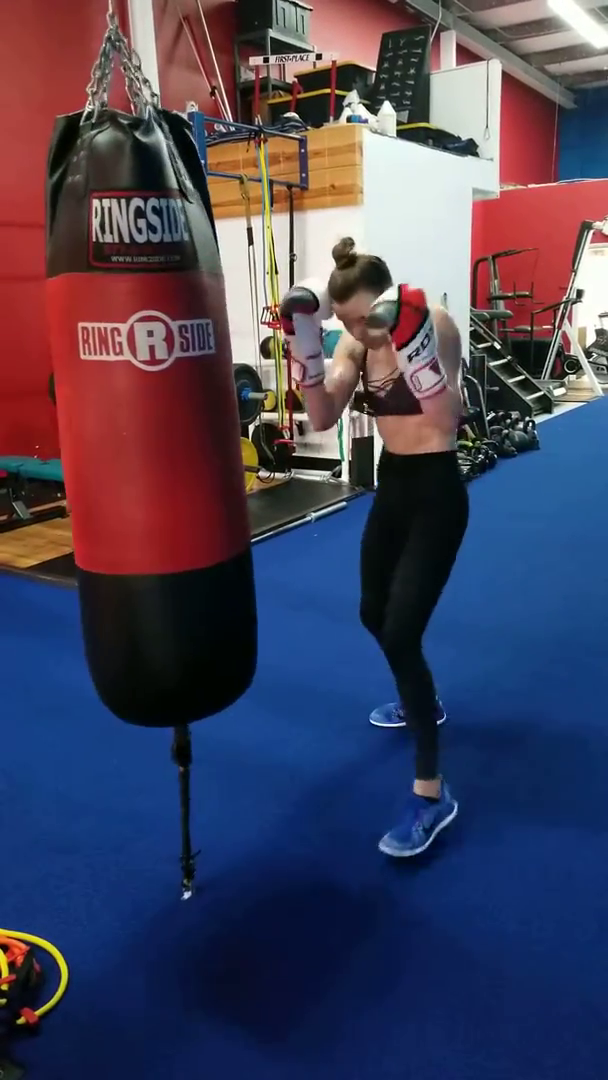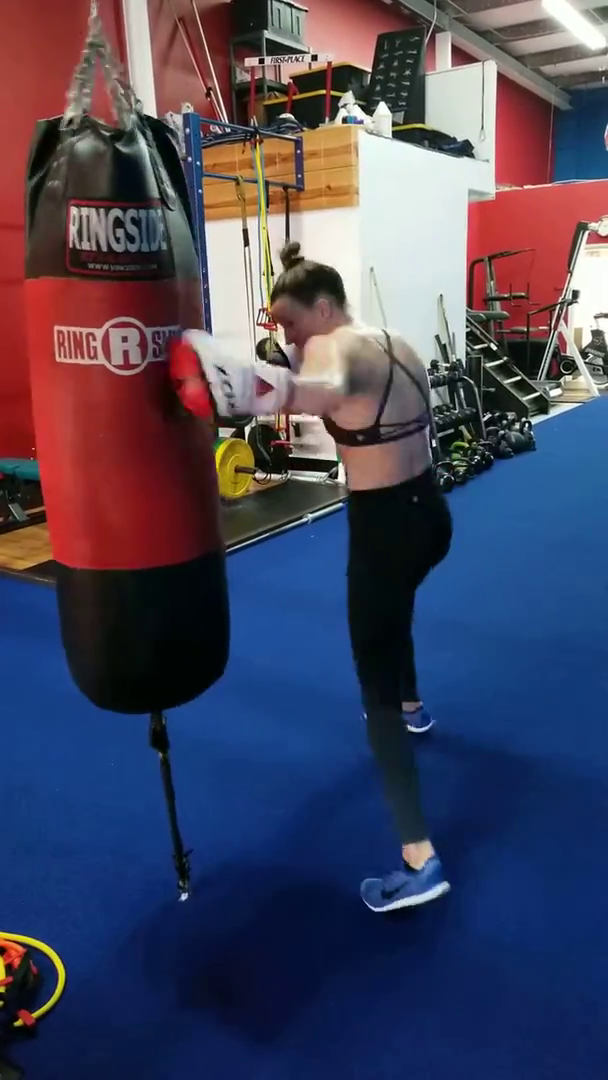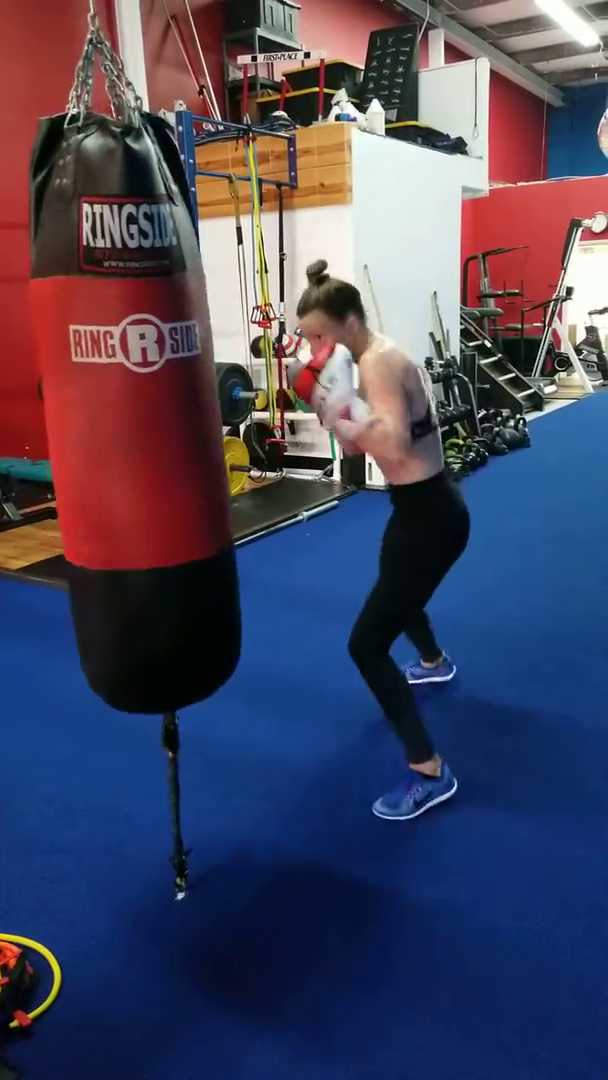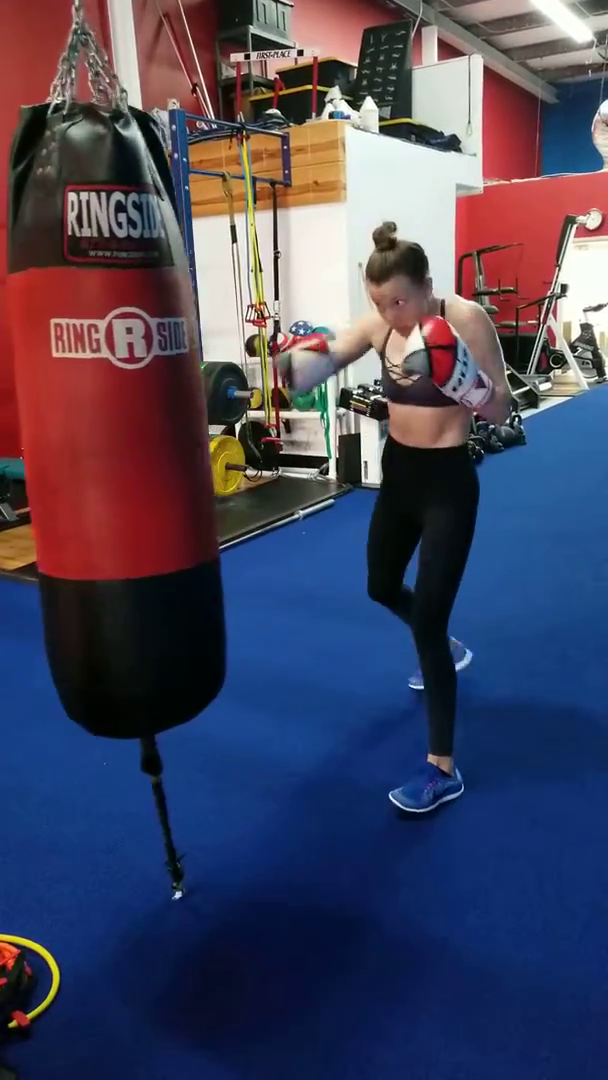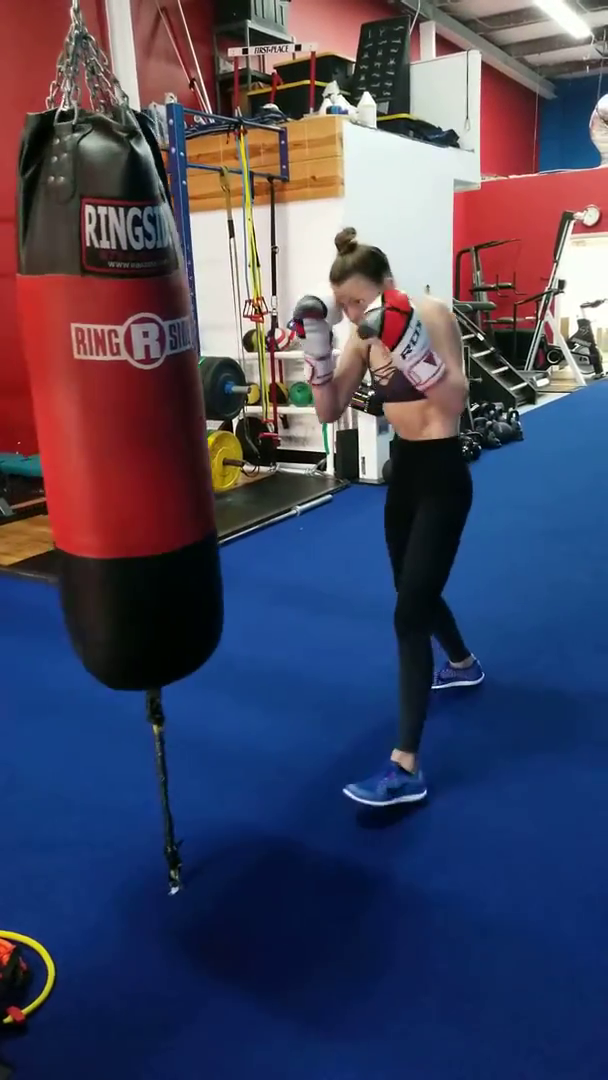
dt=0.5s
person 1, frame 1
left shoulder: (436, 322)
right shoulder: (355, 343)
left elbow: (445, 418)
right elbow: (321, 418)
left wrist: (414, 342)
right wrist: (305, 344)
left hip: (436, 493)
right hip: (391, 486)
left knee: (400, 634)
right knee: (375, 616)
left ankle: (430, 793)
right ankle: (422, 703)
person 1, frame 2
left shoulder: (341, 344)
right shoulder: (393, 345)
left elbow: (327, 386)
left wrist: (232, 377)
right wrist: (290, 379)
left hip: (385, 527)
right hip: (429, 513)
left knee: (374, 698)
right knee: (389, 611)
left ankle: (418, 861)
right ankle: (410, 705)
person 1, frame 3
left shoulder: (380, 363)
right shoulder: (379, 358)
left elbow: (393, 448)
right elbow: (379, 441)
right wrist: (338, 407)
left hip: (428, 518)
right hip: (423, 508)
left knee: (366, 644)
right knee: (393, 590)
left ankle: (430, 772)
right ankle: (435, 663)
person 1, frame 4
left shoulder: (467, 318)
right shoulder: (377, 325)
left elbow: (500, 409)
right elbow: (322, 363)
left wrist: (459, 374)
right wrist: (302, 365)
left hip: (446, 481)
right hip: (396, 471)
left knee: (428, 615)
right knee: (382, 589)
left ankle: (443, 768)
right ankle: (448, 655)
person 1, frame 5
left shoulder: (430, 314)
right shoulder: (363, 337)
left elbow: (456, 402)
right elbow: (329, 412)
left wrist: (411, 347)
right wrist: (317, 347)
left hip: (441, 474)
right hip: (403, 469)
left knee: (409, 613)
right knee: (415, 588)
left ankle: (406, 767)
right ankle: (462, 665)
